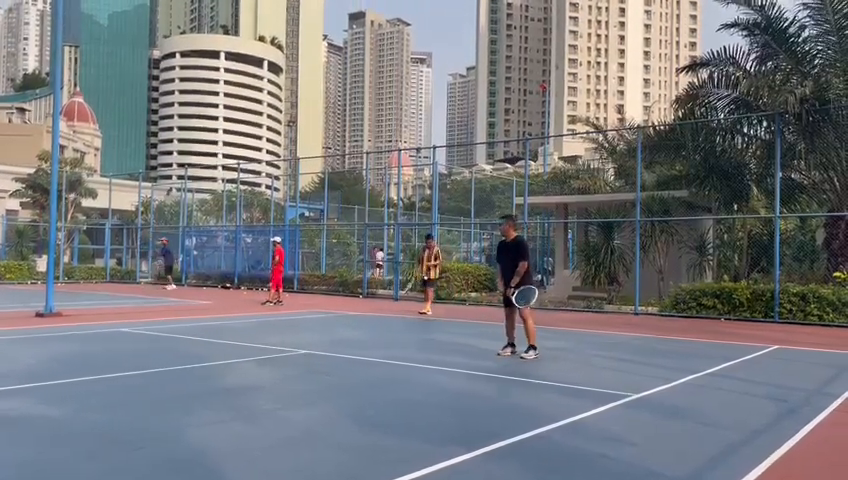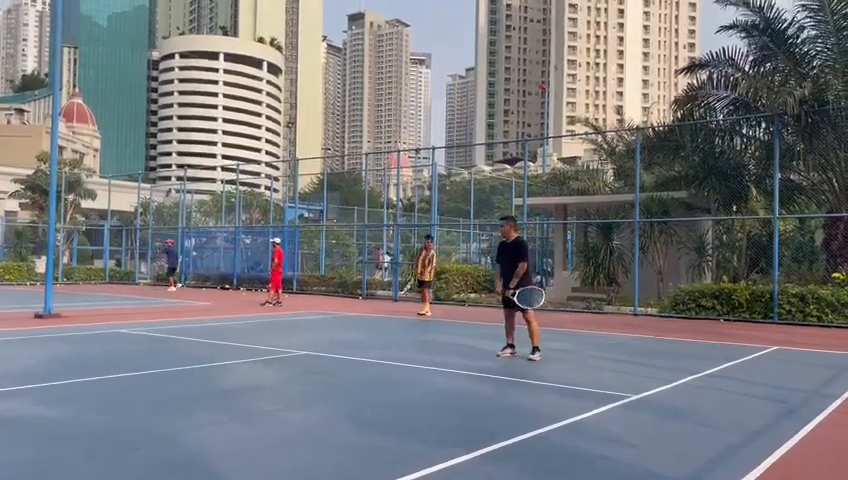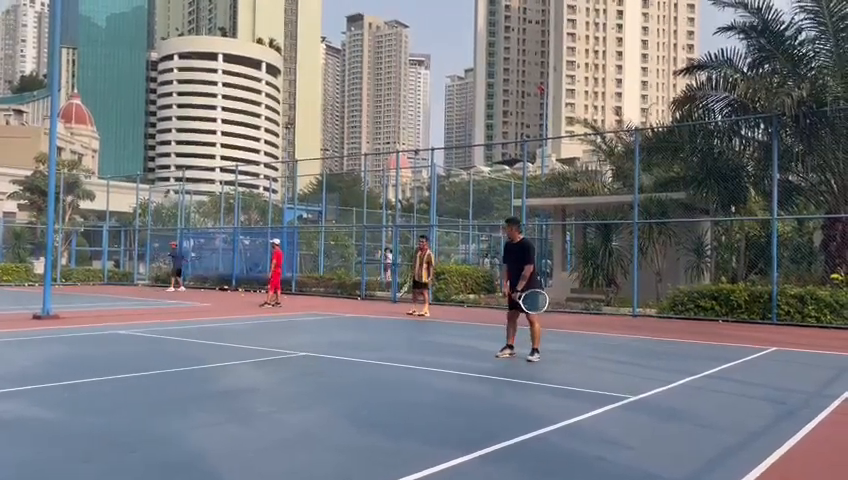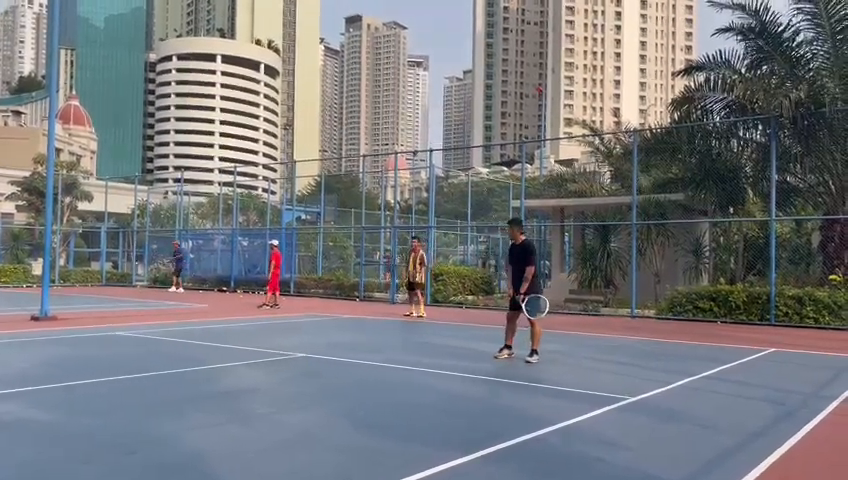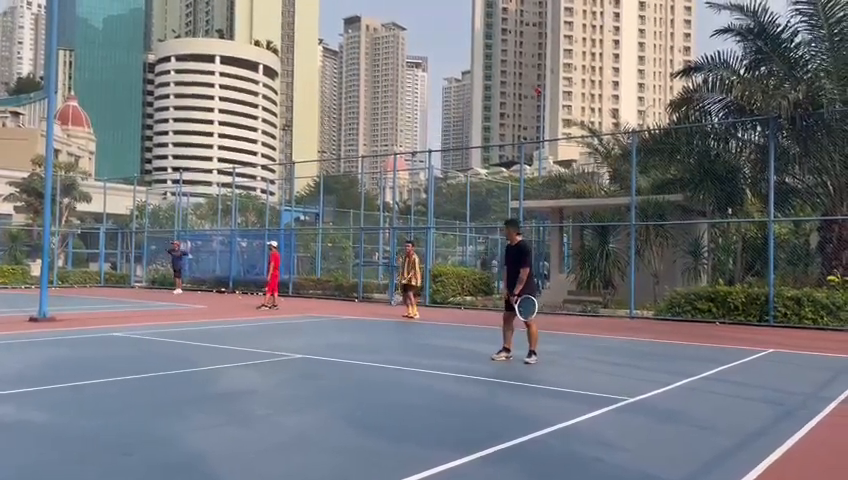
dt=0.3s
person 1, frame 1
left shoulder: (520, 243)
right shoulder: (501, 245)
left elbow: (523, 266)
right elbow: (500, 266)
left wrist: (513, 285)
right wrist: (501, 283)
left hip: (522, 286)
right hip: (508, 286)
left knee: (525, 315)
right knee: (509, 315)
left ankle: (533, 348)
right ankle: (511, 345)
person 1, frame 2
left shoulder: (521, 243)
right shoulder: (502, 245)
left elbow: (522, 267)
right elbow: (499, 266)
left wrist: (511, 286)
right wrist: (498, 284)
left hip: (522, 287)
right hip: (508, 288)
left knee: (529, 317)
right knee: (508, 316)
left ankle: (536, 349)
right ankle: (510, 346)
person 1, frame 3
left shoulder: (527, 245)
right shoulder: (508, 246)
left elbow: (528, 269)
right elbow: (506, 266)
left wrist: (519, 289)
right wrist: (505, 285)
left hip: (529, 289)
right hip: (514, 289)
left knee: (532, 319)
right knee: (511, 317)
left ankle: (535, 351)
right ankle: (509, 347)
person 1, frame 4
left shoulder: (528, 246)
right shoulder: (512, 247)
left elbow: (530, 271)
left wrist: (522, 291)
right wrist: (511, 287)
left hip: (530, 290)
right hip: (516, 290)
left knee: (533, 320)
right knee: (510, 318)
left ankle: (534, 352)
right ankle: (508, 348)
person 1, frame 5
left shoulder: (524, 247)
right shoulder: (509, 248)
left elbow: (524, 273)
left wrist: (516, 293)
right wrist: (506, 289)
left hip: (525, 291)
right hip: (512, 291)
left knee: (528, 321)
right knee: (507, 319)
left ankle: (533, 353)
right ankle: (506, 350)
